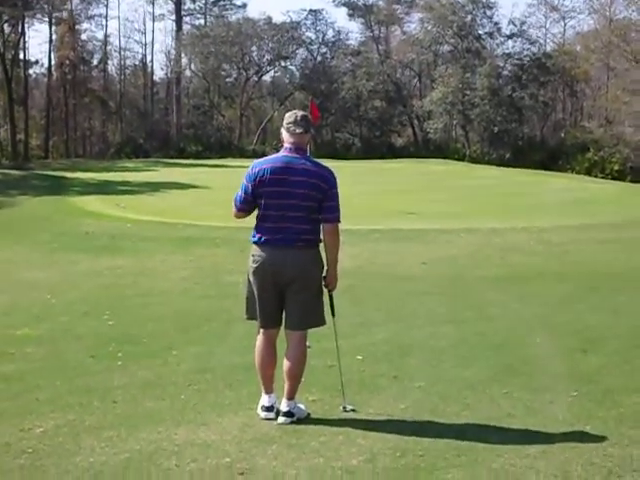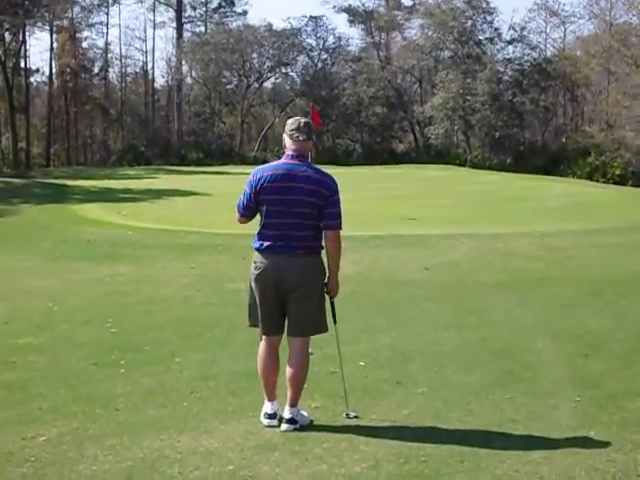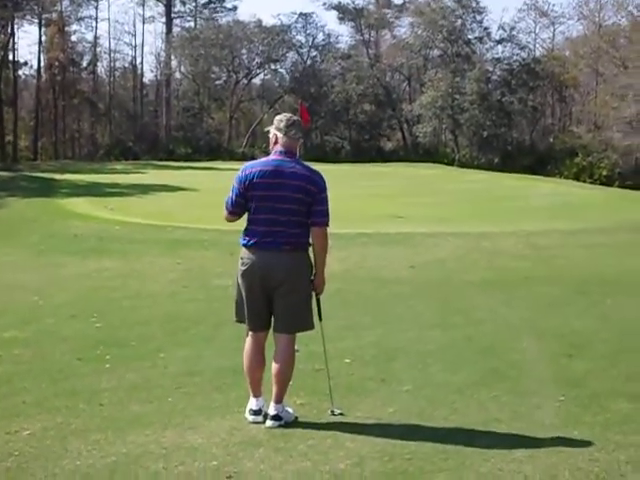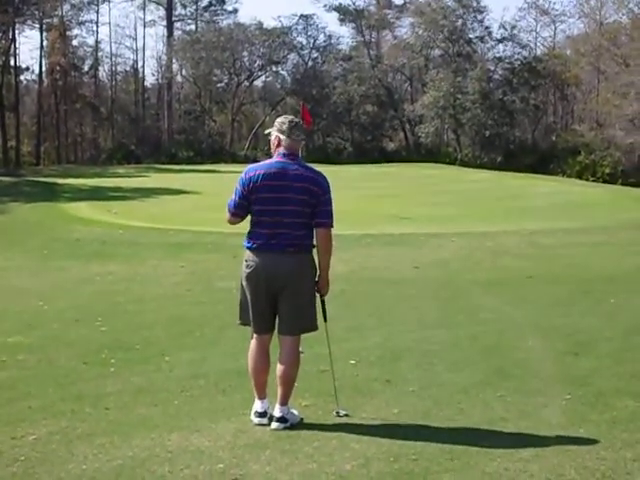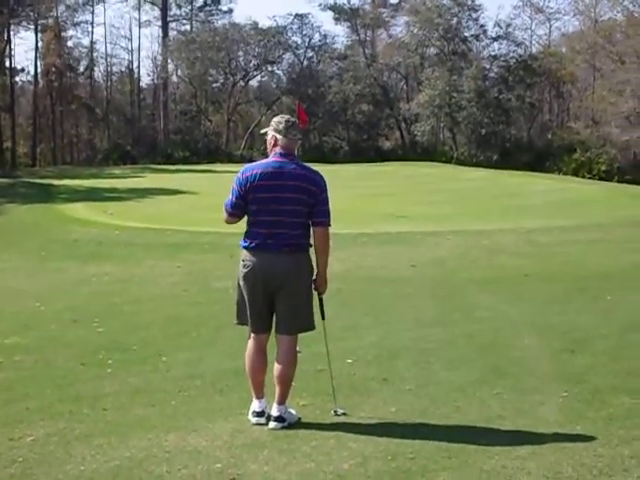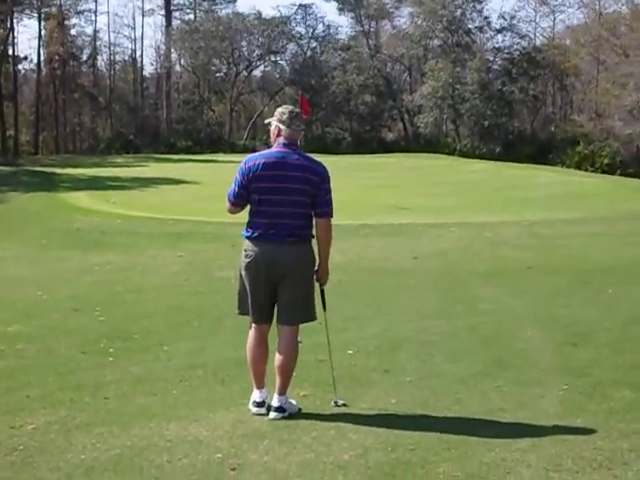
dt=0.2s
person 1, frame 1
left shoulder: (259, 168)
right shoulder: (323, 174)
left elbow: (239, 211)
right elbow: (330, 228)
right wrist: (332, 269)
left hip: (265, 257)
right hip: (303, 260)
left knee: (266, 332)
right knee: (297, 335)
left ankle: (267, 400)
right ankle: (289, 405)
person 1, frame 2
left shoulder: (261, 174)
right shoulder: (325, 181)
left elbow: (242, 216)
right elbow: (331, 235)
right wrist: (333, 275)
left hip: (267, 264)
right hip: (305, 267)
left knee: (269, 339)
right knee: (298, 342)
left ankle: (269, 407)
right ankle: (291, 413)
person 1, frame 3
left shoulder: (249, 171)
right shoulder: (313, 178)
left elbow: (231, 215)
right elbow: (319, 232)
right wrist: (319, 272)
left hip: (254, 260)
right hip: (292, 263)
left knee: (255, 335)
right knee: (285, 338)
left ankle: (255, 404)
right ankle: (276, 409)
person 1, frame 4
left shoulder: (252, 173)
right shoulder: (317, 180)
left elbow: (233, 218)
right elbow: (323, 233)
right wrist: (324, 273)
left hip: (259, 262)
right hip: (297, 265)
left knee: (260, 337)
right knee: (289, 340)
left ankle: (260, 406)
right ankle: (282, 411)
person 1, frame 5
left shoulder: (248, 173)
right shoulder: (313, 179)
left elbow: (230, 217)
right elbow: (321, 231)
right wrist: (322, 272)
left hip: (256, 262)
right hip: (294, 264)
left knee: (257, 337)
right knee: (287, 340)
left ankle: (258, 406)
right ankle: (279, 410)
person 1, frame 6
left shoulder: (252, 163)
right shoulder: (317, 170)
left elbow: (233, 206)
right elbow: (323, 223)
right wrist: (323, 263)
left hip: (258, 252)
right hip: (296, 255)
left knee: (258, 327)
right knee: (288, 330)
left ankle: (258, 396)
right ankle: (280, 400)
